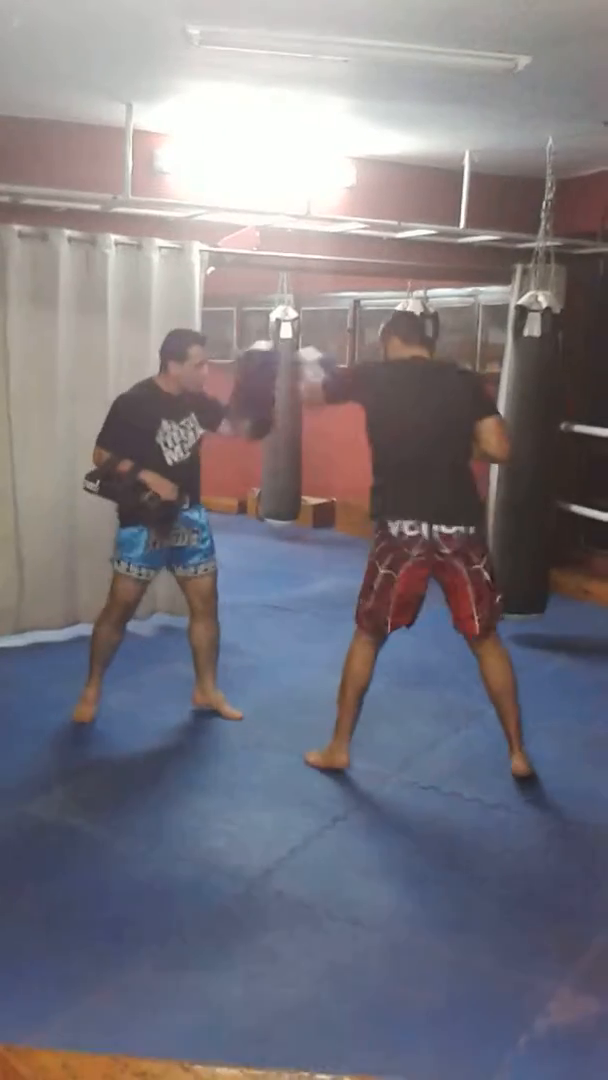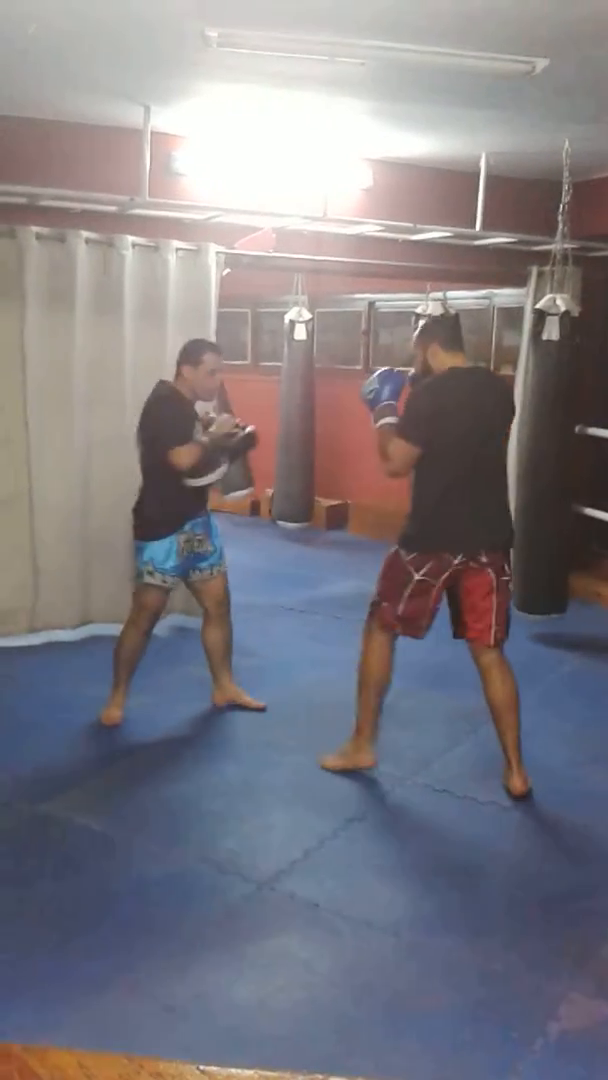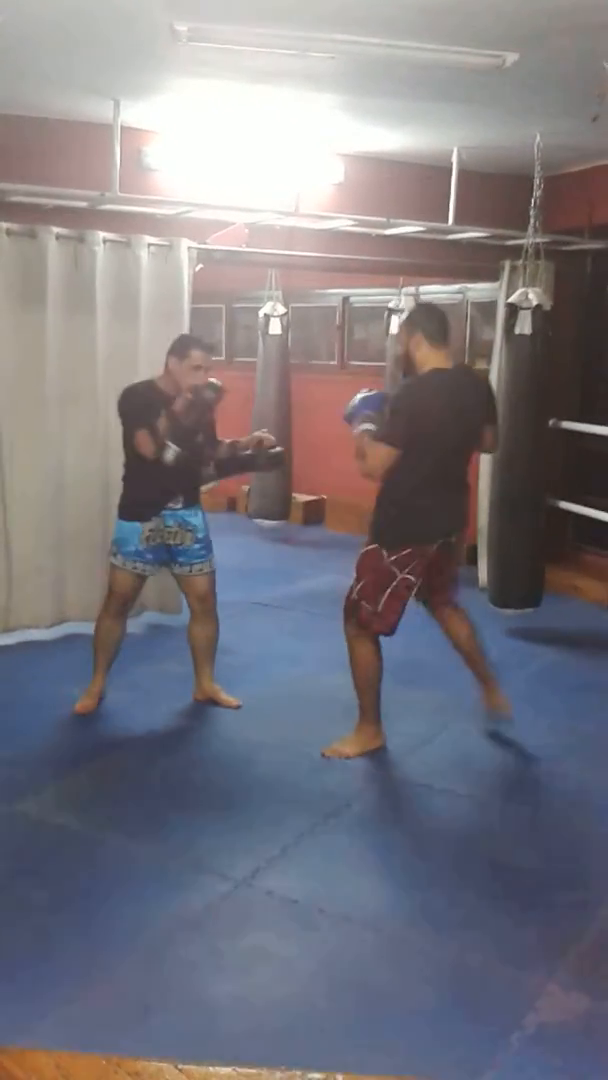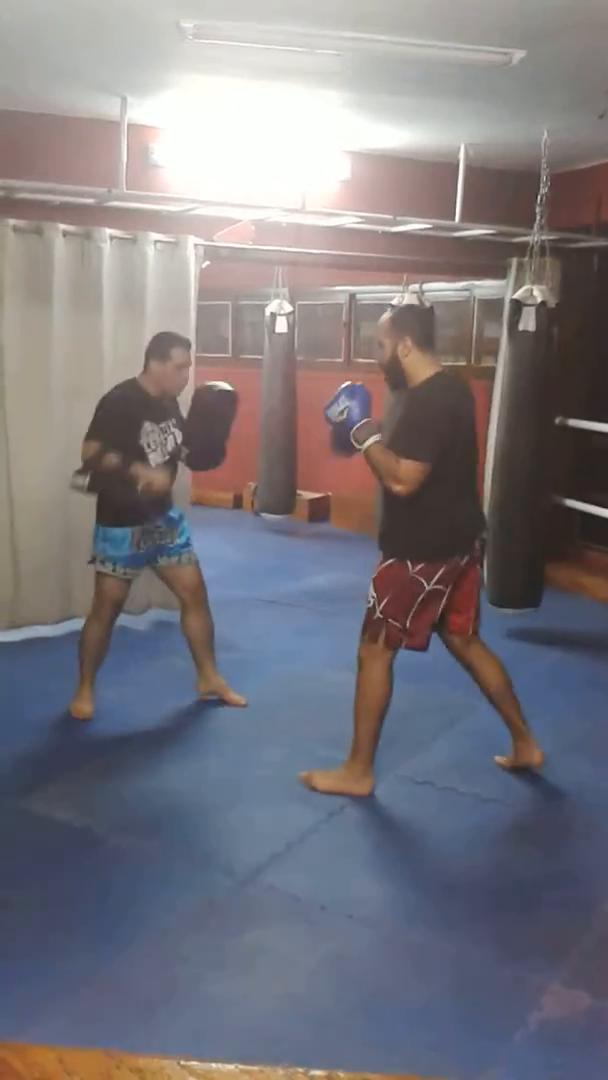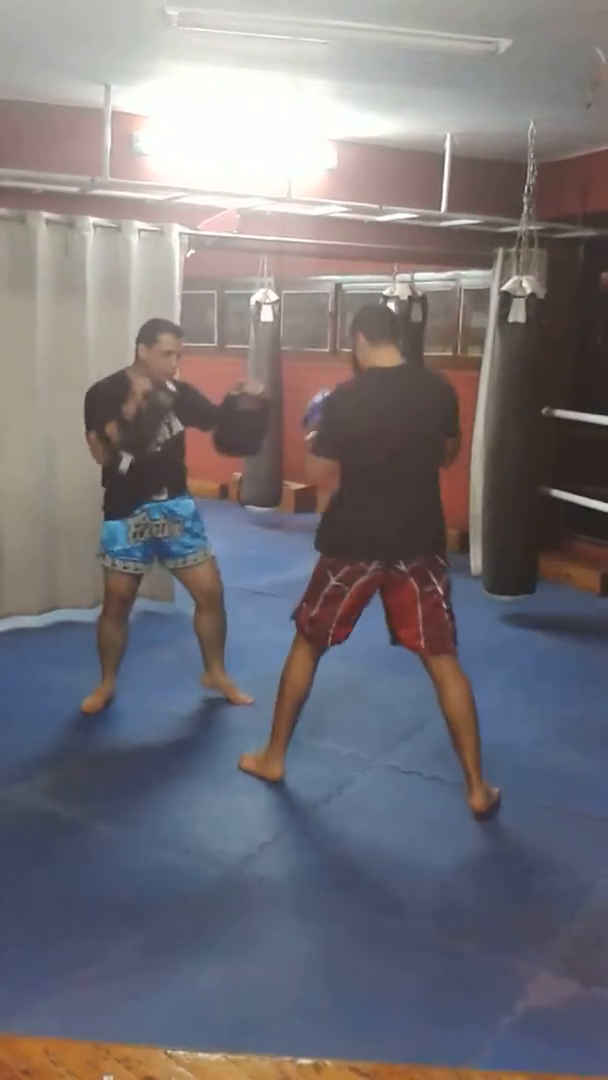
dt=1s
person 1, frame 1
left shoulder: (375, 377)
right shoulder: (465, 383)
left elbow: (312, 393)
right elbow: (497, 450)
left wrist: (310, 371)
left hip: (402, 529)
right hip: (460, 528)
left knee: (368, 635)
right knee: (484, 641)
left ankle: (338, 747)
right ankle: (518, 753)
person 1, frame 2
left shoulder: (429, 394)
right shoulder: (498, 390)
left elbow: (396, 463)
left wrist: (384, 410)
left hip: (433, 538)
right hip: (489, 538)
left knee: (380, 628)
right knee: (489, 652)
left ankle: (362, 745)
right ankle: (516, 771)
person 1, frame 3
left shoulder: (413, 395)
right shoulder: (476, 386)
left elbow: (374, 466)
right elbow: (487, 441)
left wrist: (362, 425)
left hip: (405, 530)
right hip: (448, 522)
left knee: (359, 624)
right knee: (444, 605)
left ankle: (369, 730)
right ankle: (492, 694)
person 1, frame 4
left shoulder: (431, 402)
right shoulder: (447, 388)
left elbow: (402, 480)
left wrist: (361, 429)
right wrist: (363, 428)
left hip: (425, 550)
right hip: (454, 541)
left knee: (374, 651)
right knee: (464, 642)
left ankle: (357, 772)
right ankle: (524, 743)
person 1, frame 5
left shoulder: (347, 398)
right shoulder: (439, 391)
left elbow: (322, 477)
left wrist: (317, 431)
left hip: (353, 545)
right hip: (418, 546)
left knee: (307, 644)
right knee: (442, 660)
left ankle: (273, 756)
right ankle: (477, 788)
person 2, frame 1
left shoulder: (195, 398)
right shoulder: (134, 403)
left elbow: (232, 427)
right elbow: (102, 456)
right wrist: (147, 477)
left hip: (190, 517)
right hip: (144, 522)
left knee: (206, 605)
right knee: (119, 608)
left ankle: (206, 690)
right ankle: (91, 690)
person 2, frame 2
left shoulder: (184, 406)
right shoulder: (164, 405)
right elbow: (183, 460)
left wrist: (216, 437)
right wrist: (215, 435)
left hip: (196, 522)
right hip: (163, 529)
left knee: (218, 605)
right knee: (144, 617)
left ankle: (224, 687)
right ankle: (117, 696)
person 2, frame 3
left shoulder: (202, 402)
right shoulder: (136, 397)
left elbow: (215, 450)
right elbow: (148, 447)
left wrist: (246, 444)
right wrist: (178, 409)
left hip: (187, 516)
right hip: (141, 518)
left knee: (204, 602)
right knee: (118, 603)
left ankle: (205, 684)
right ankle: (97, 685)
person 2, frame 4
left shoulder: (169, 404)
right shoulder: (120, 401)
right elbow: (91, 453)
right wrist: (140, 472)
left hip: (164, 517)
right hip: (122, 521)
left knee: (195, 596)
right knee: (107, 608)
left ankle: (209, 677)
right ankle: (85, 690)
person 2, frame 5
left shoulder: (180, 393)
right shoulder: (104, 393)
left elbow: (223, 422)
right elbow: (101, 451)
right wrist: (133, 406)
left hip: (177, 508)
right hip: (127, 514)
left knee: (211, 594)
right knee: (116, 604)
left ankle: (216, 674)
right ankle: (107, 684)
